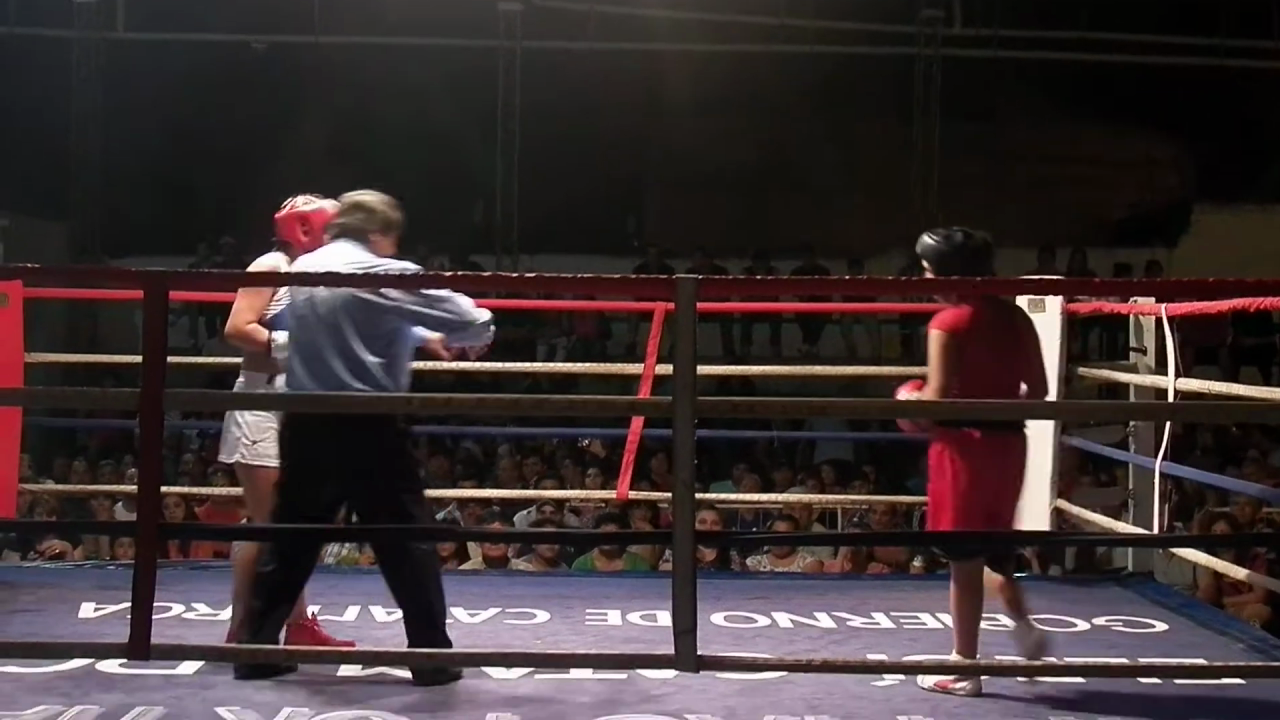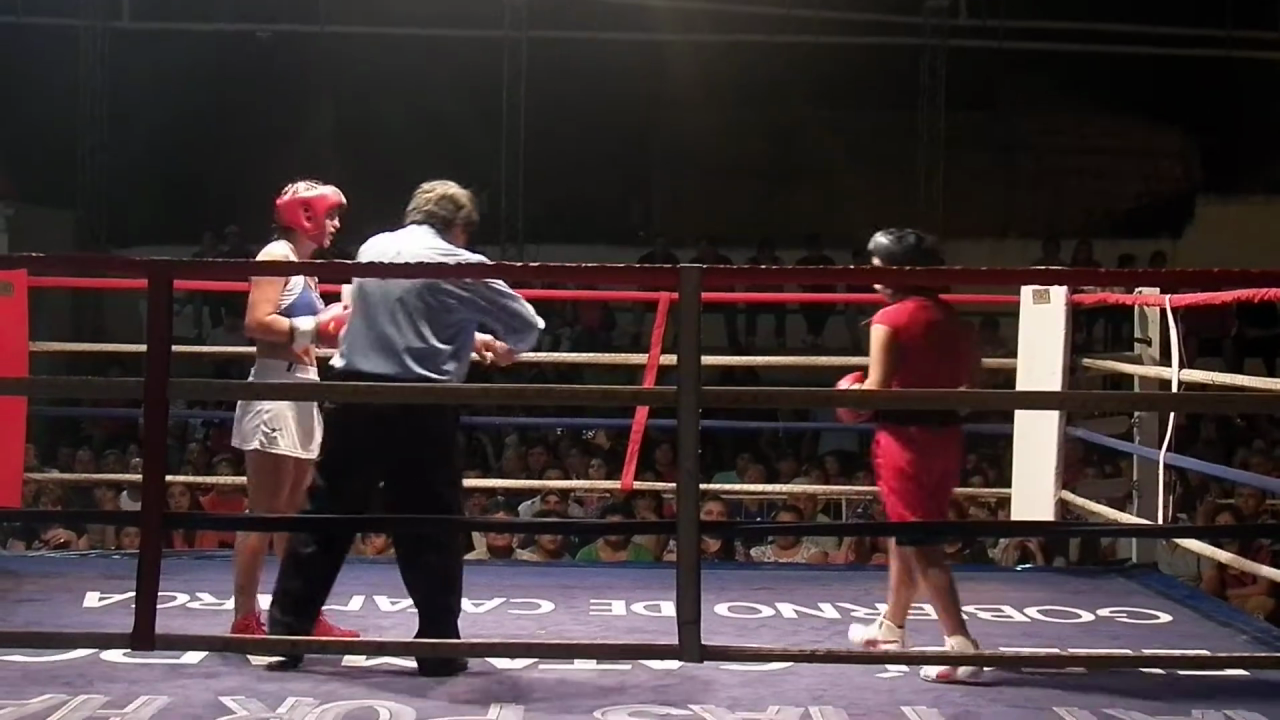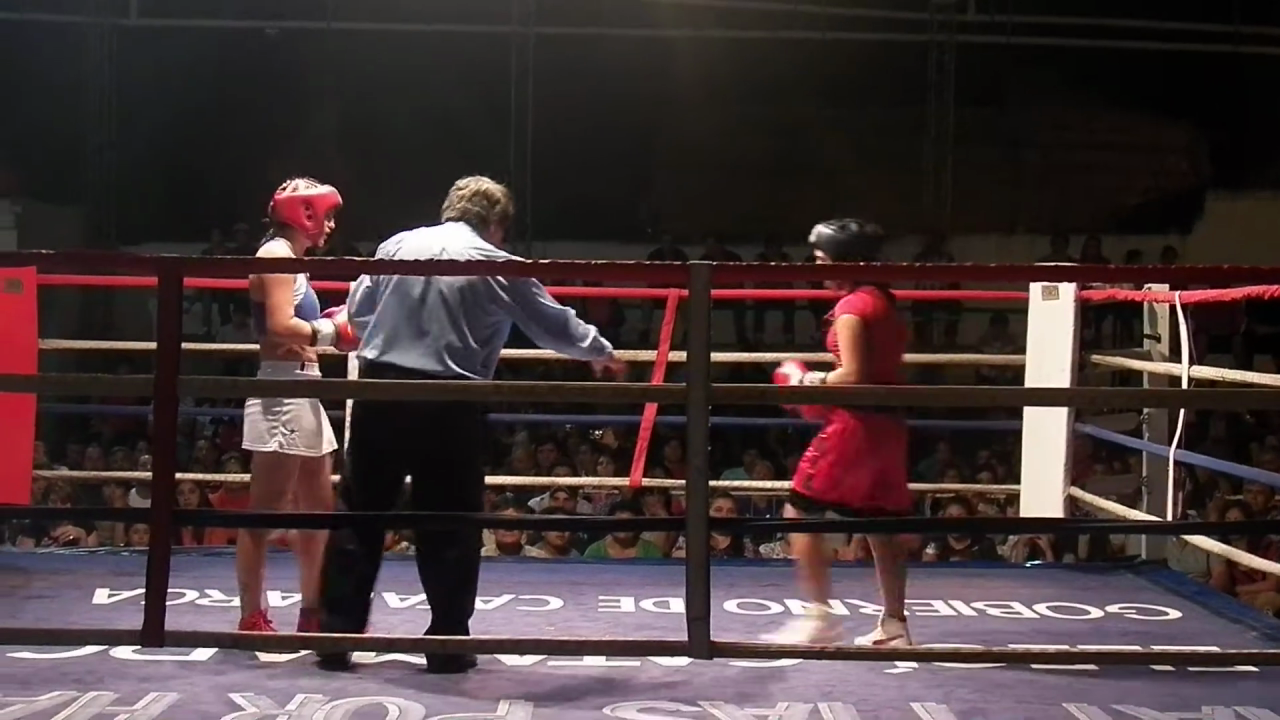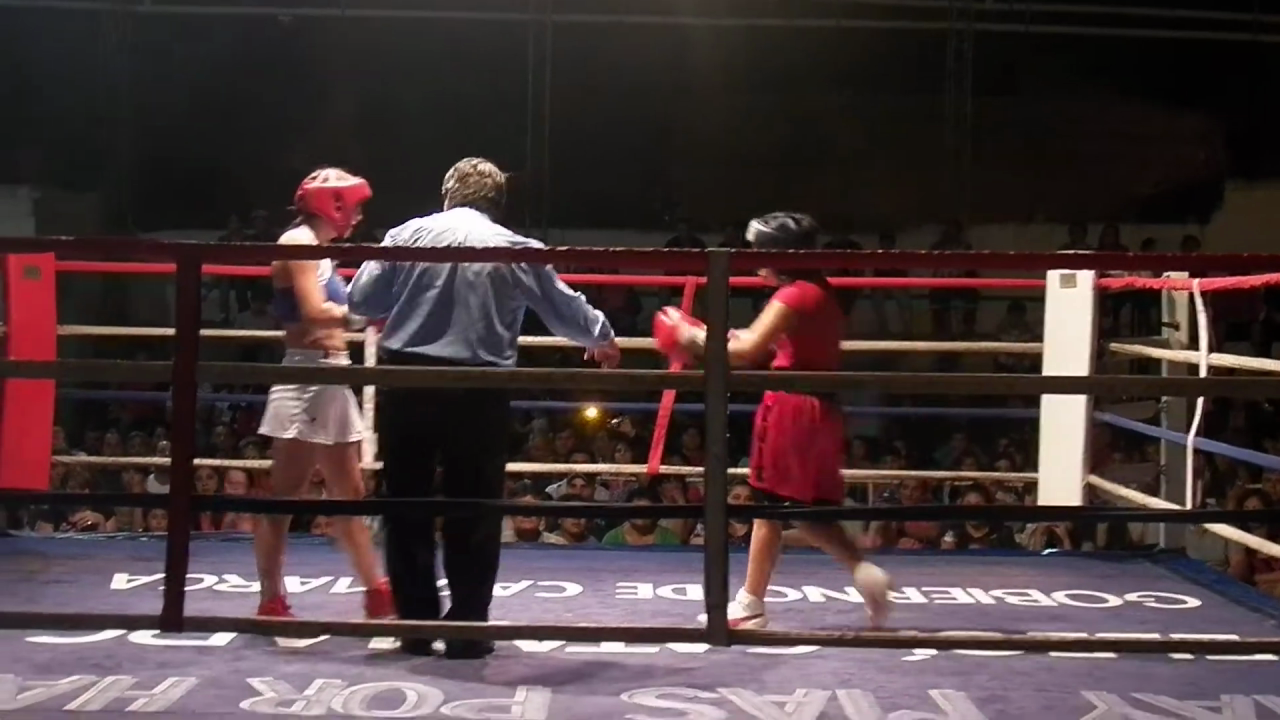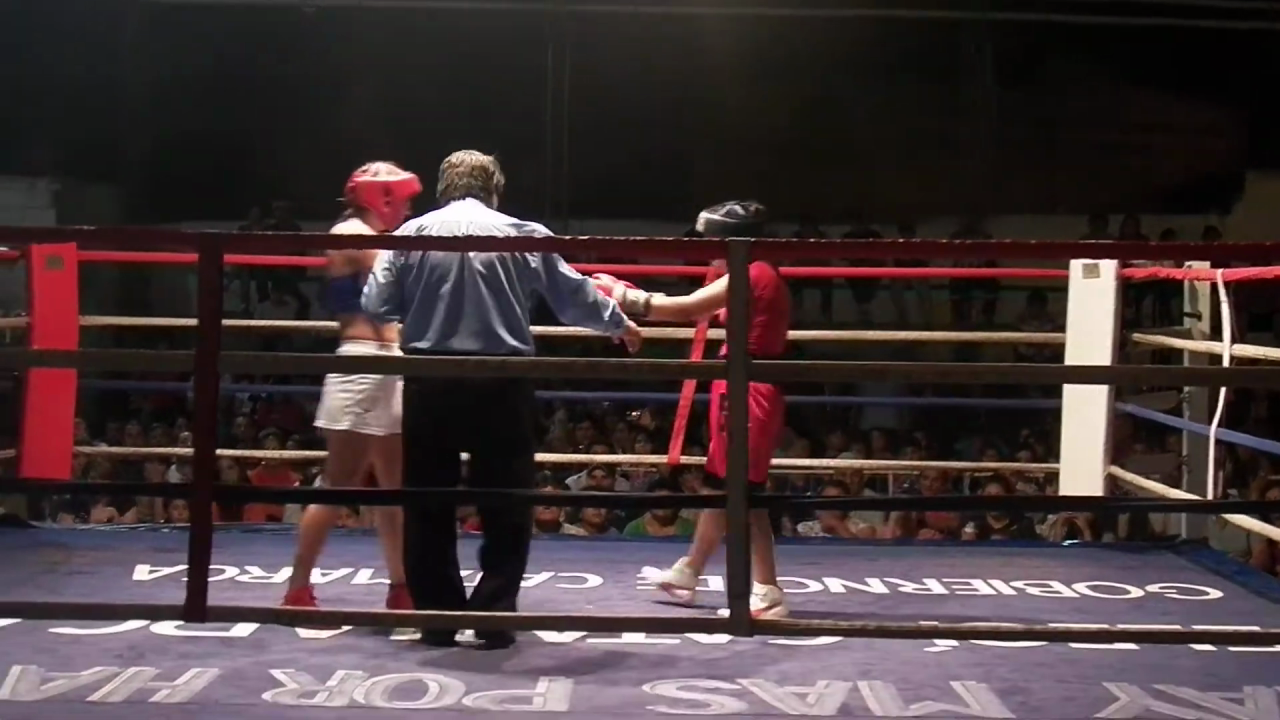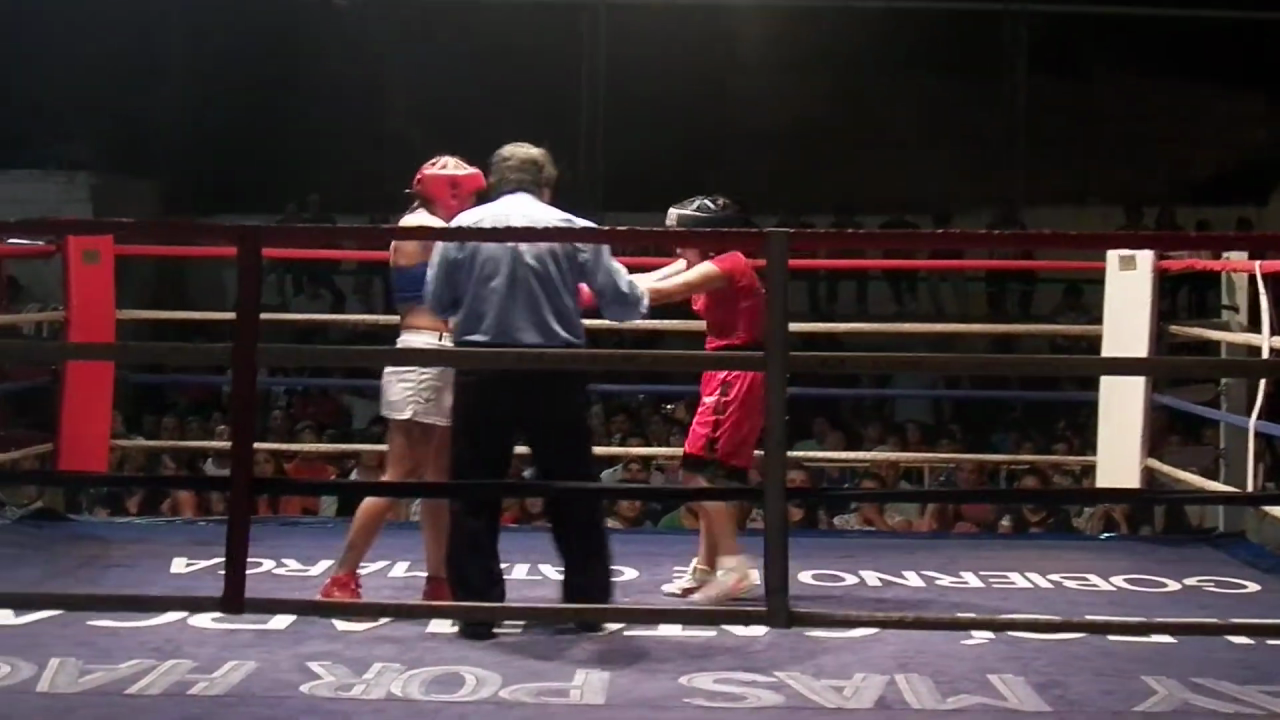
dt=0.3s
person 1, frame 1
left shoulder: (303, 269)
right shoulder: (384, 275)
right elbow: (471, 321)
left wrist: (423, 336)
right wrist: (475, 334)
left hip: (307, 423)
right hip: (368, 426)
left knee: (291, 536)
right knee: (406, 537)
left ankle: (255, 645)
right ankle: (432, 653)
person 1, frame 2
left shoulder: (373, 249)
right shoulder: (461, 266)
right elbow: (524, 326)
right wrist: (508, 345)
left hip: (354, 398)
right hip: (420, 410)
left knee: (326, 517)
right knee: (432, 528)
left ankle: (285, 631)
right ankle: (437, 644)
person 1, frame 3
left shoulder: (397, 245)
right shoulder: (499, 268)
left elbow: (358, 312)
right elbow: (559, 327)
right wrist: (602, 352)
left hip: (380, 394)
right hip: (449, 406)
left knee: (359, 514)
right knee: (450, 526)
left ankle: (337, 633)
right ankle: (448, 641)
person 1, frame 4
left shoulder: (407, 235)
right shoulder: (518, 251)
left elbow: (361, 299)
right elbow: (568, 312)
right wrist: (603, 339)
left hip: (406, 384)
right hip: (477, 393)
left knee: (407, 508)
right knee: (473, 513)
left ankle: (417, 625)
right ankle: (466, 629)
person 1, frame 5
left shoulder: (411, 234)
right shoulder: (524, 235)
left elbow: (376, 305)
right elbow: (575, 297)
right wrist: (620, 323)
left hip: (430, 382)
right hip: (500, 383)
left knee: (429, 504)
right knee: (505, 504)
left ankle: (437, 617)
right ankle: (493, 612)
person 1, frame 6
left shoulder: (464, 226)
right shoulder: (572, 230)
left elbow: (437, 301)
right elbow: (624, 302)
left hip: (482, 374)
right hip: (552, 376)
left knee: (475, 495)
right knee: (574, 494)
left ankle: (475, 609)
right ankle: (587, 601)
person 2, frame 1
right shoulder: (271, 267)
right elbow: (236, 329)
right wrist: (291, 344)
right hip: (261, 403)
right knee: (271, 526)
left ankle: (298, 624)
right ankle: (241, 630)
person 2, frame 2
left shoulder: (304, 268)
right shoulder: (277, 254)
left elbow: (304, 332)
right elbow: (258, 323)
right wrist: (313, 327)
left knee: (293, 513)
right knee: (266, 513)
right ankle: (244, 622)
person 2, frame 3
left shoulder: (290, 260)
right shoulder: (276, 255)
left elbow: (298, 328)
right elbow: (280, 327)
left wrist: (333, 323)
right wrist: (332, 330)
left hip: (302, 392)
right hip: (283, 392)
left knee: (318, 506)
right knee: (265, 510)
left ankle: (313, 613)
right ankle: (252, 620)
person 2, frame 4
left shoulder: (318, 251)
right shoulder: (297, 243)
left elbow: (330, 312)
right elbow: (317, 313)
left hip: (330, 382)
right hip: (307, 380)
left knee: (350, 492)
right knee: (285, 496)
left ankle: (378, 595)
right ankle: (271, 605)
person 2, frame 5
left shoulder: (364, 239)
right shoulder: (353, 234)
left hip: (383, 370)
right hip: (362, 369)
left knee: (394, 486)
right knee: (338, 486)
left ankle: (402, 591)
right ankle: (297, 594)
person 2, frame 6
left shoulder: (419, 230)
right shoulder: (424, 227)
left hip: (433, 358)
right hip: (422, 359)
left knee: (440, 477)
right knee: (399, 477)
left ankle: (439, 582)
right ankle: (342, 579)
person 3, frame 1
left shoulder: (947, 322)
right shoulder: (1016, 317)
left elbow: (937, 397)
right elbow: (1038, 390)
left wrist: (909, 406)
left hip: (964, 443)
right hip: (1008, 442)
left knee: (962, 559)
right knee: (992, 551)
left ankle: (964, 667)
right ankle: (1024, 629)
person 3, frame 2
left shoulder: (889, 318)
right shoulder: (953, 319)
left elbow: (877, 387)
right elbow: (971, 383)
left hip: (903, 438)
right hip: (945, 434)
left knee: (920, 546)
right knee: (905, 538)
left ankle: (959, 643)
right ankle: (890, 628)
person 3, frame 3
left shoulder: (852, 307)
right shoulder: (886, 304)
left elbow: (852, 376)
left wrist: (805, 382)
right wrist: (820, 381)
left hip: (855, 423)
right hip: (887, 423)
left knee: (800, 513)
right knee: (881, 529)
left ankle: (818, 617)
right ankle: (893, 627)
person 3, frame 4
left shoulder: (795, 294)
right shoulder: (817, 290)
left elbow: (747, 350)
left wrist: (693, 337)
right wrist: (712, 335)
left hip: (792, 405)
right hip: (820, 405)
left knee: (769, 510)
right knee: (813, 510)
left ankle: (750, 607)
right ankle: (866, 574)
person 3, frame 5
left shoulder: (752, 276)
right shoulder: (759, 277)
left elbow: (687, 308)
right elbow: (703, 310)
left wrist: (626, 297)
right wrist: (633, 295)
left hip: (746, 388)
right hip: (746, 388)
right knee: (718, 488)
left ankle: (767, 595)
right ankle: (686, 575)
person 3, frame 6
left shoulder: (726, 266)
right shoulder: (705, 262)
left elbow: (660, 290)
right elbow: (648, 282)
left hip: (737, 378)
right hip: (726, 376)
left knee: (699, 471)
right knee: (711, 476)
left ankle: (733, 565)
right ankle: (704, 572)
